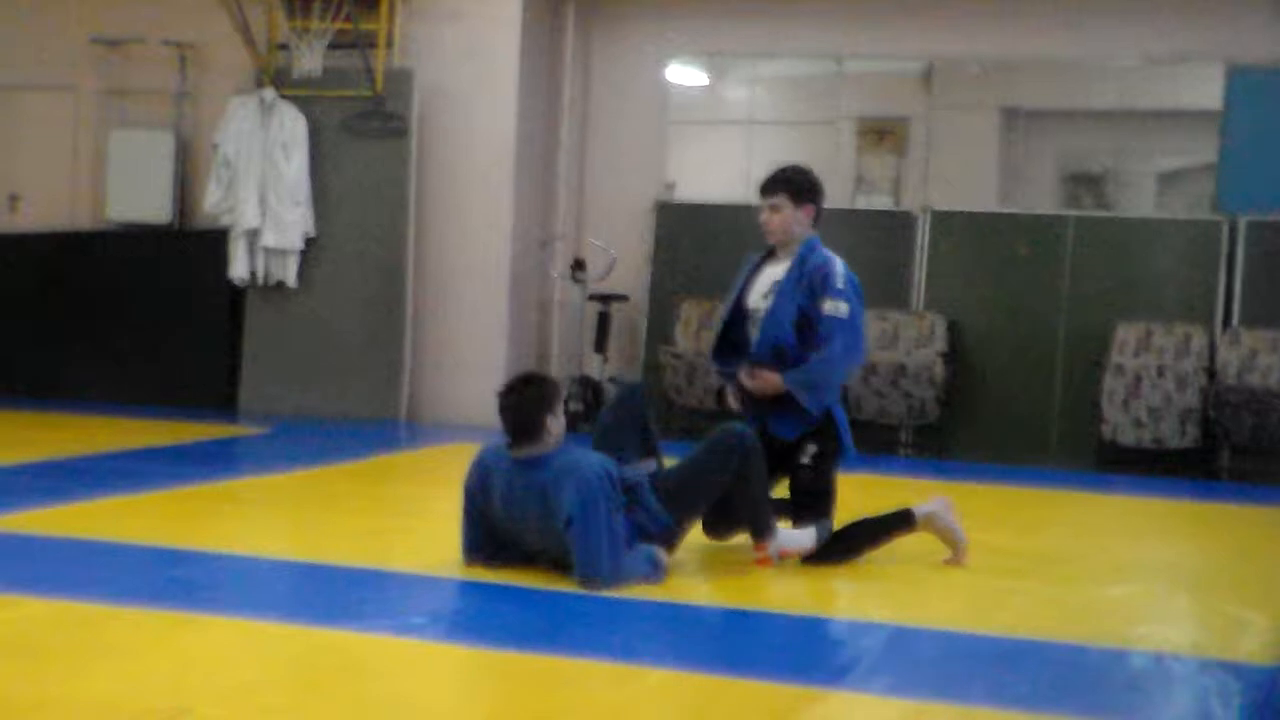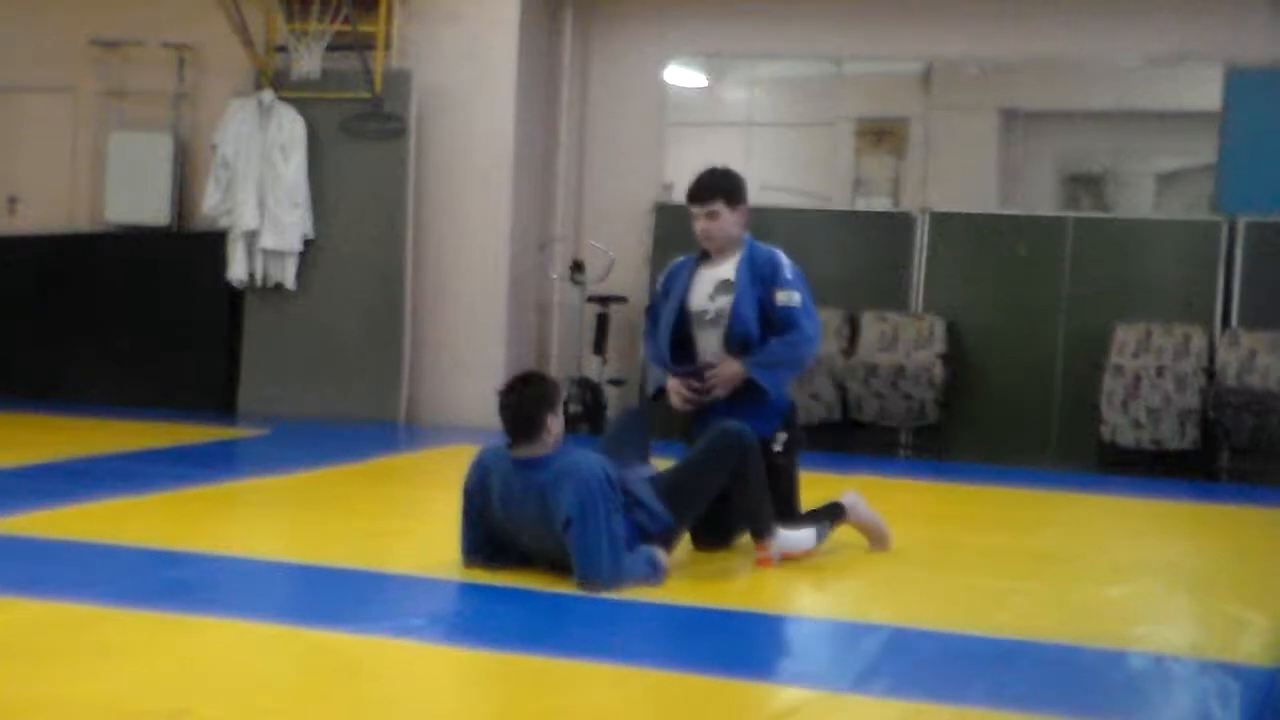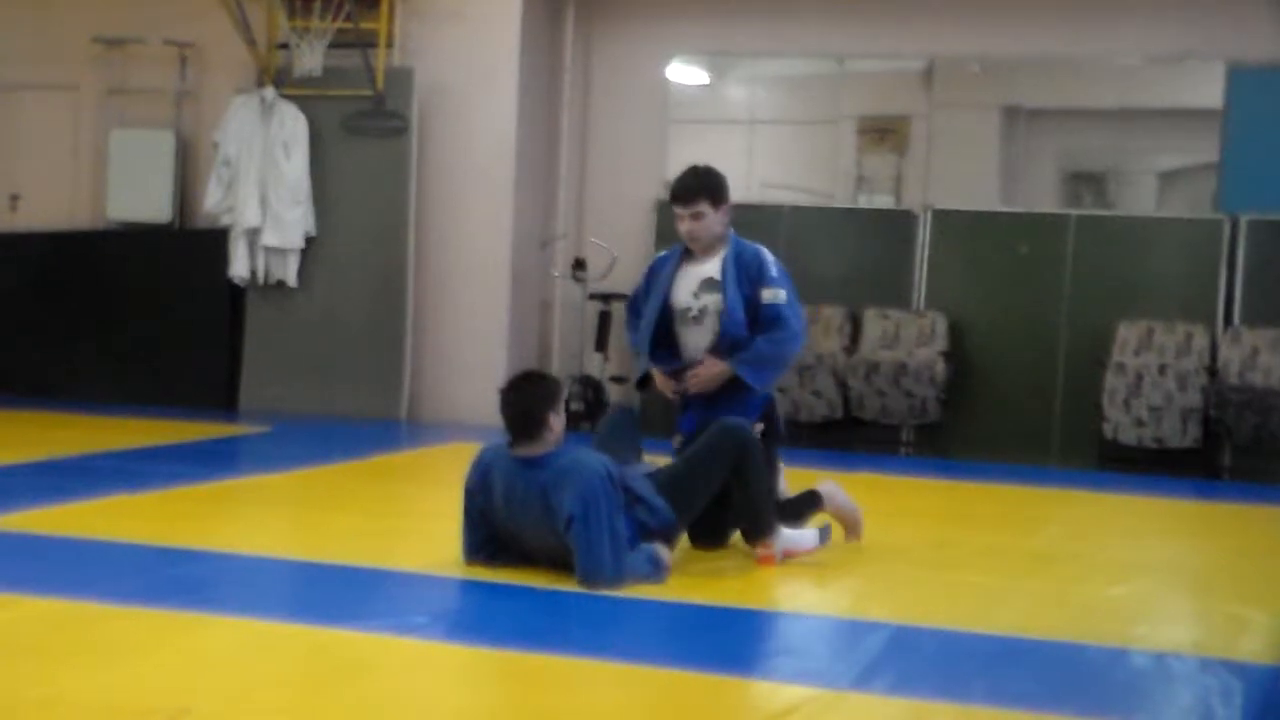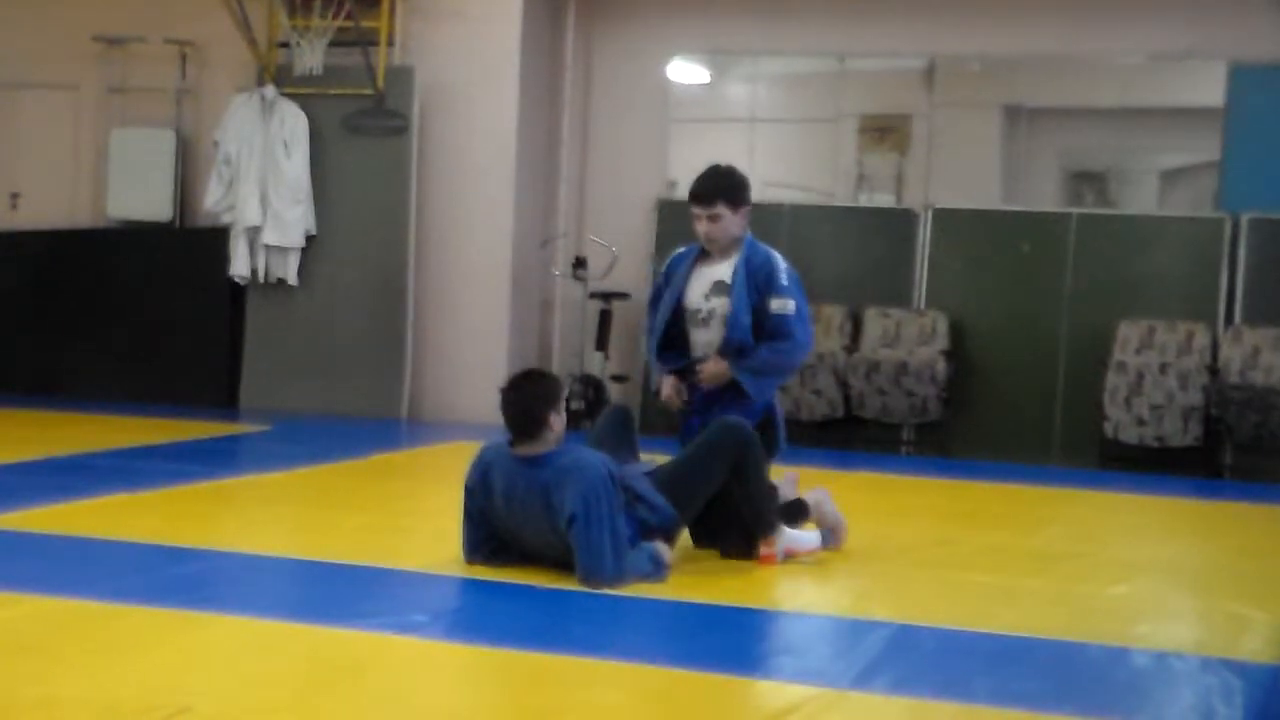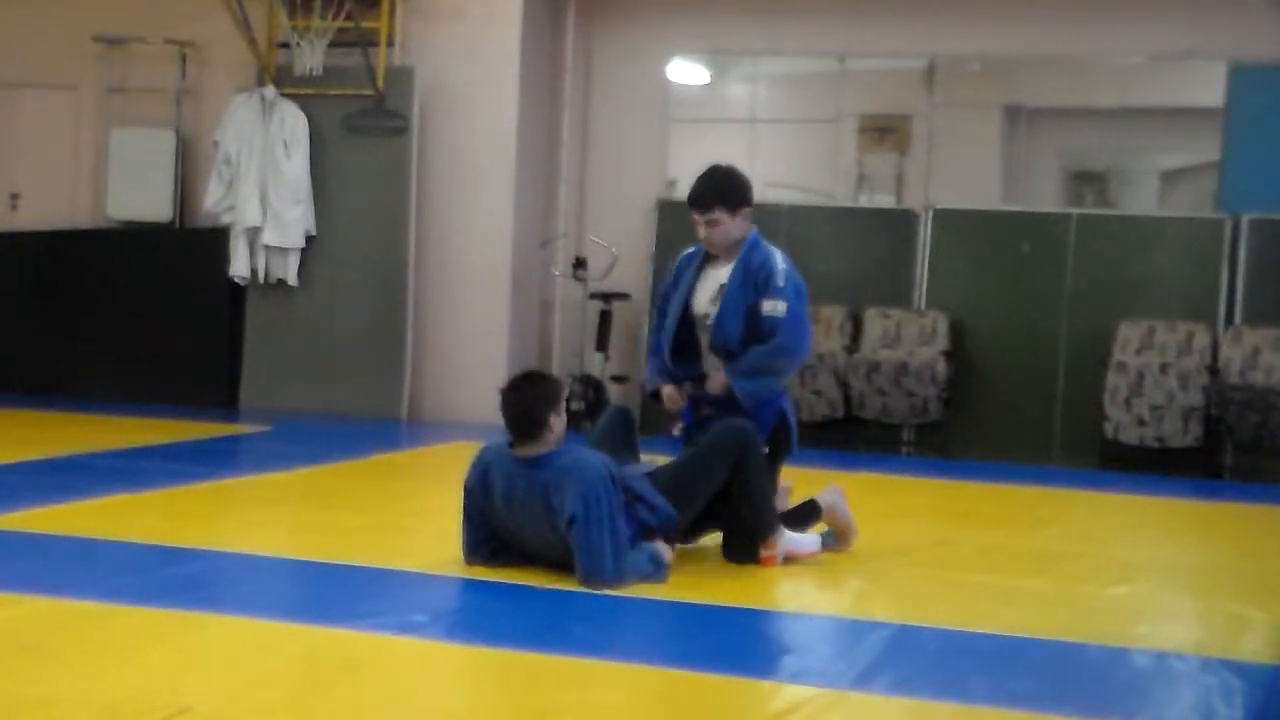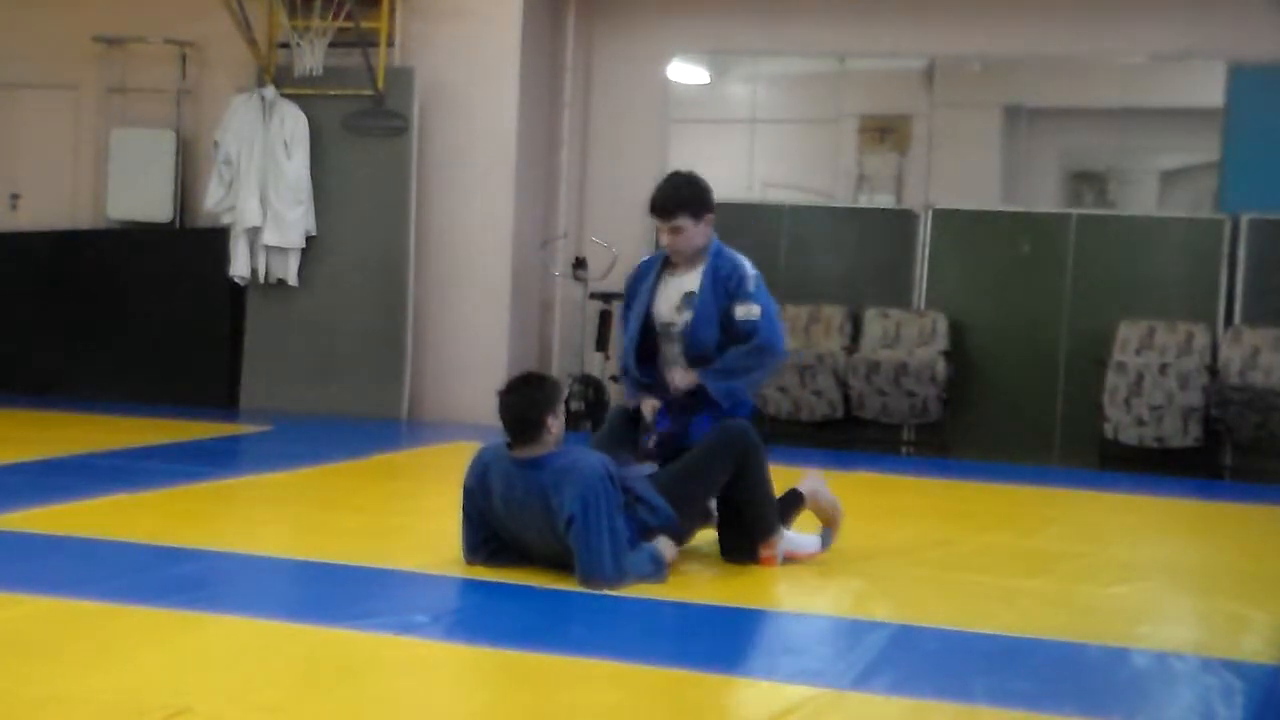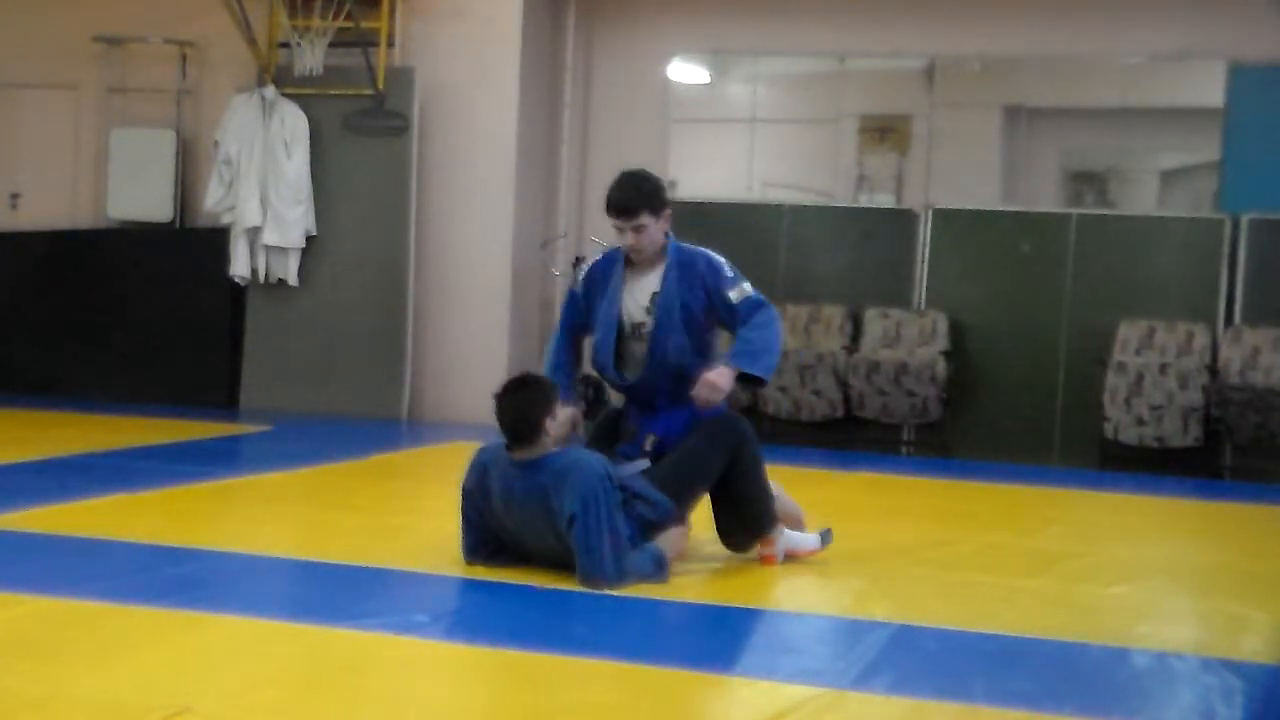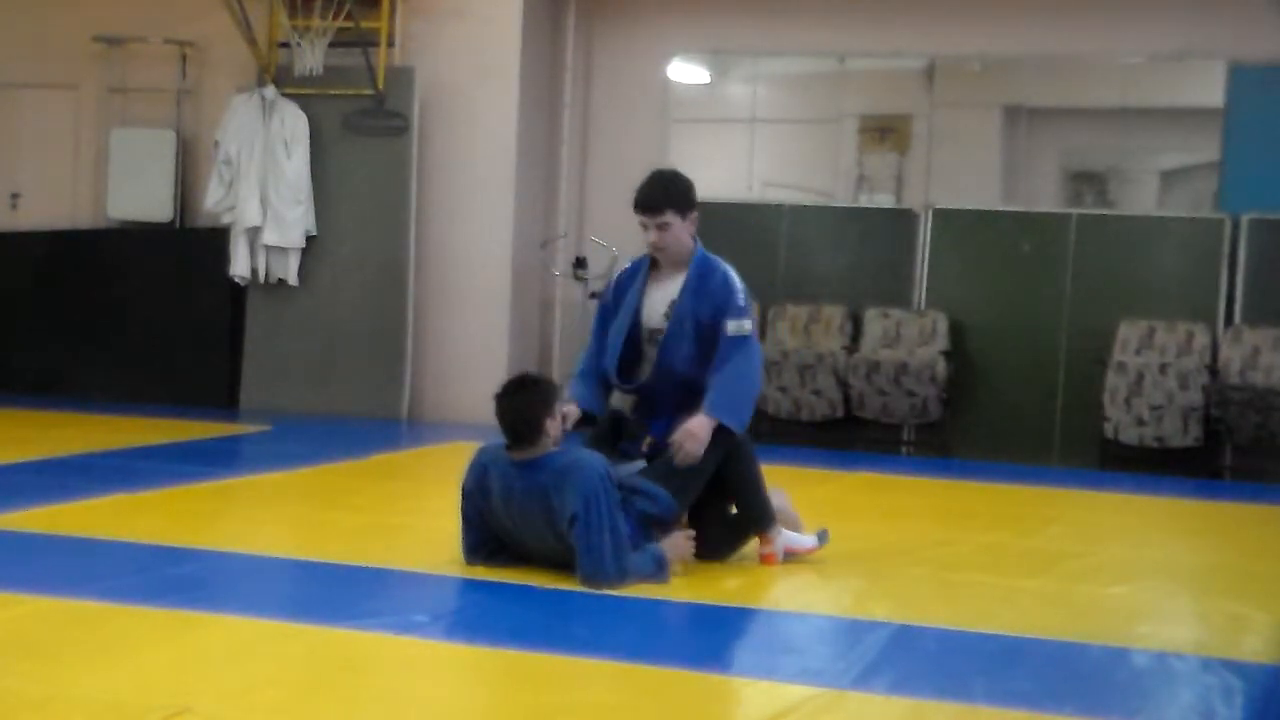
dt=0.4s
person 1, frame 1
left shoulder: (486, 464)
right shoulder: (559, 468)
left elbow: (477, 552)
right elbow: (606, 571)
right wrist: (650, 562)
right hip: (639, 522)
left knee: (633, 397)
right knee: (738, 440)
right ankle: (770, 539)
person 1, frame 2
left shoulder: (485, 465)
right shoulder: (580, 477)
left elbow: (477, 554)
right elbow: (601, 574)
left wrist: (539, 549)
right wrist: (650, 563)
right hip: (638, 530)
left knee: (632, 420)
right knee: (733, 438)
right ankle: (770, 541)
person 1, frame 3
left shoulder: (485, 465)
right shoulder: (583, 473)
left elbow: (478, 551)
right elbow: (602, 572)
left wrist: (537, 546)
right wrist: (651, 560)
right hip: (643, 523)
left knee: (624, 416)
right knee: (734, 435)
right ankle: (771, 539)
person 1, frame 4
left shoulder: (486, 463)
right shoulder: (584, 473)
left elbow: (479, 551)
right elbow: (604, 571)
left wrist: (544, 546)
right wrist: (655, 558)
left hip: (588, 511)
right hip: (642, 523)
left knee: (618, 414)
right knee: (734, 434)
right ankle: (773, 538)
person 1, frame 5
left shoulder: (486, 464)
right shoulder: (584, 473)
left elbow: (479, 551)
right elbow: (604, 572)
left wrist: (540, 547)
right wrist: (655, 558)
right hip: (641, 524)
left knee: (618, 416)
right knee: (736, 436)
right ankle: (771, 542)
person 1, frame 6
left shoulder: (484, 465)
right shoulder: (584, 474)
left elbow: (479, 551)
right elbow: (604, 572)
left wrist: (543, 548)
right wrist: (656, 556)
right hip: (640, 529)
right knee: (735, 437)
right ankle: (772, 541)
person 1, frame 7
left shoulder: (483, 464)
right shoulder: (582, 473)
left elbow: (477, 552)
right elbow: (605, 572)
left wrist: (534, 547)
right wrist: (660, 553)
right hip: (635, 529)
right knee: (728, 429)
right ankle: (772, 537)
person 1, frame 8
left shoulder: (483, 464)
right shoulder: (583, 469)
left elbow: (478, 552)
right elbow: (607, 572)
left wrist: (536, 547)
right wrist: (664, 555)
person 2, frame 1
left shoulder: (825, 269)
right shoulder: (758, 267)
left elbow: (845, 348)
right elbow: (733, 334)
left wrist: (784, 381)
right wrist: (732, 380)
left hip: (804, 419)
right hip: (758, 419)
left knee: (814, 550)
right knee: (718, 524)
left ankle: (925, 517)
right ankle: (797, 507)
person 2, frame 2
left shoulder: (771, 265)
right shoulder: (680, 272)
left elbow: (802, 336)
right elbow: (654, 332)
left wrist: (743, 371)
right wrist: (668, 379)
left hip: (764, 417)
right hip: (706, 417)
right knee: (707, 536)
left ankle: (840, 511)
person 2, frame 3
left shoulder: (755, 260)
right shoulder: (663, 266)
left elbow: (788, 333)
right elbow: (638, 319)
left wrist: (728, 368)
right wrist: (652, 366)
left hip: (747, 408)
right hip: (694, 411)
right knee: (706, 535)
left ankle: (824, 498)
person 2, frame 4
left shoulder: (769, 267)
right shoulder: (679, 264)
left elbow: (793, 344)
right elbow: (657, 320)
left wrist: (731, 370)
right wrist: (665, 374)
left hip: (747, 413)
right hip: (696, 411)
person 2, frame 5
left shoulder: (770, 267)
right shoulder: (689, 264)
left elbow: (789, 347)
right elbow: (663, 328)
left wrist: (732, 379)
right wrist: (664, 379)
left hip: (756, 415)
right hip: (704, 414)
left ankle: (821, 510)
person 2, frame 6
left shoulder: (735, 274)
right shoulder: (646, 273)
left elbow: (766, 345)
right elbow: (633, 343)
left wrist: (701, 377)
right wrist: (642, 394)
left hip: (718, 419)
right hip: (661, 417)
person 2, frame 7
left shoulder: (702, 267)
right shoulder: (598, 273)
left elbow: (759, 317)
right elbow: (567, 335)
left wrist: (729, 367)
right wrist: (562, 396)
left hip: (689, 413)
right hip: (634, 416)
person 2, frame 8
left shoulder: (720, 282)
right shoulder: (627, 280)
left elbow: (740, 360)
right elbow: (601, 348)
left wrist: (708, 417)
right wrist: (579, 401)
left hip: (699, 423)
right hip: (644, 417)
left knee: (712, 543)
left ankle: (764, 522)
